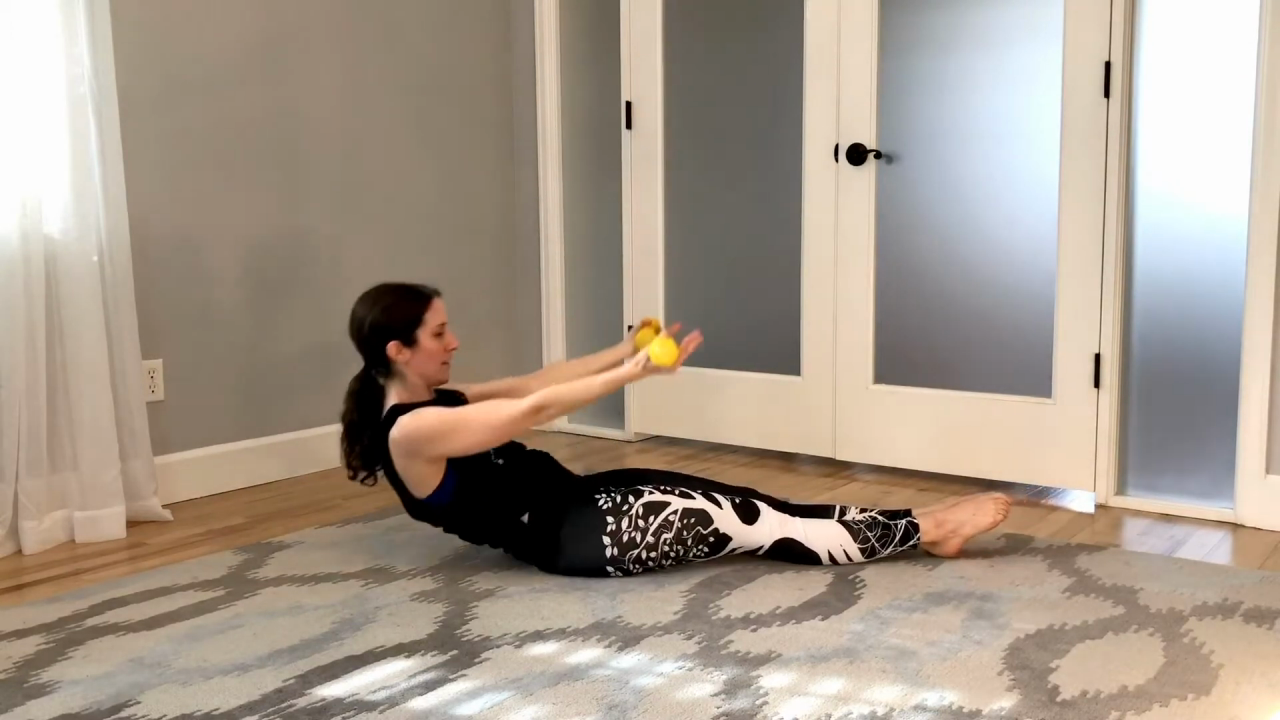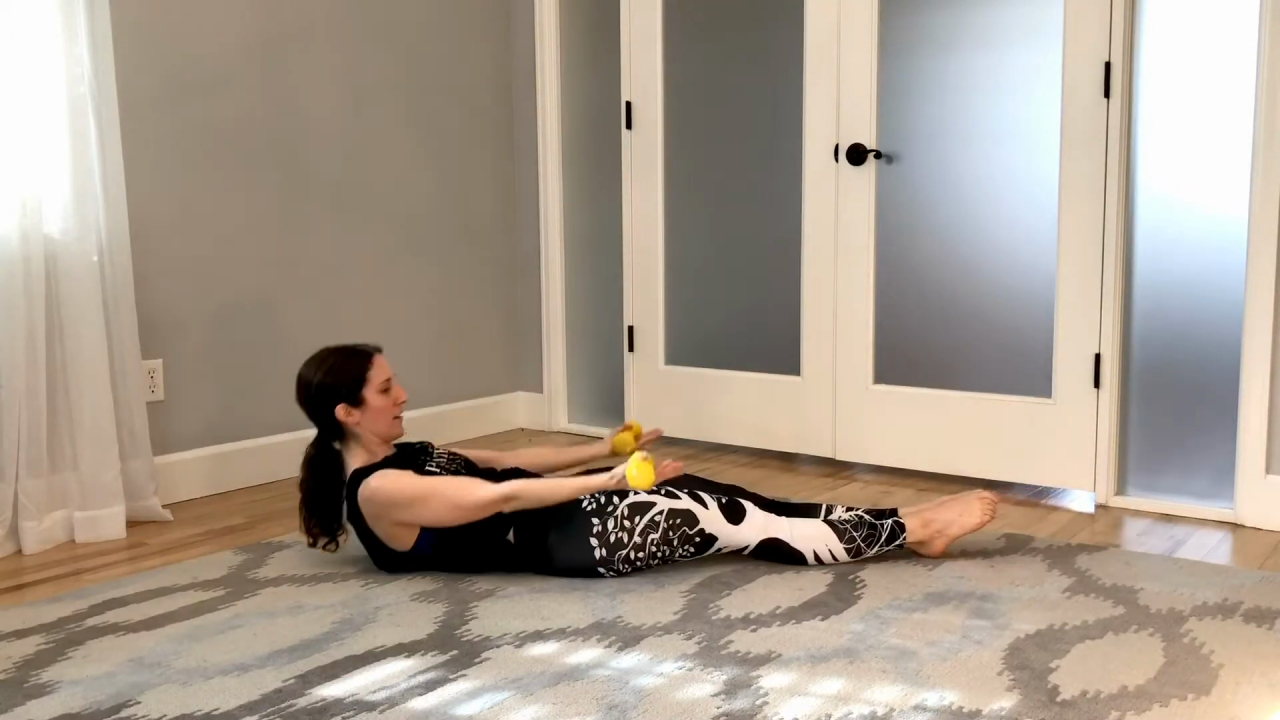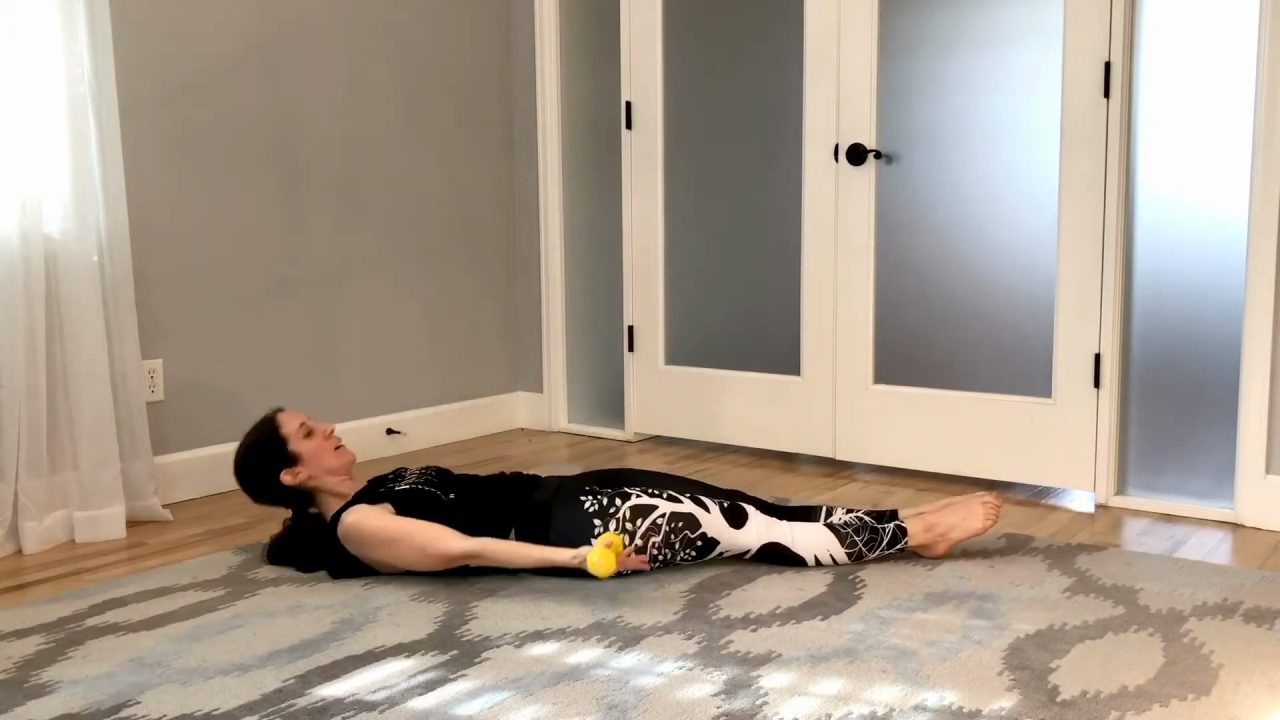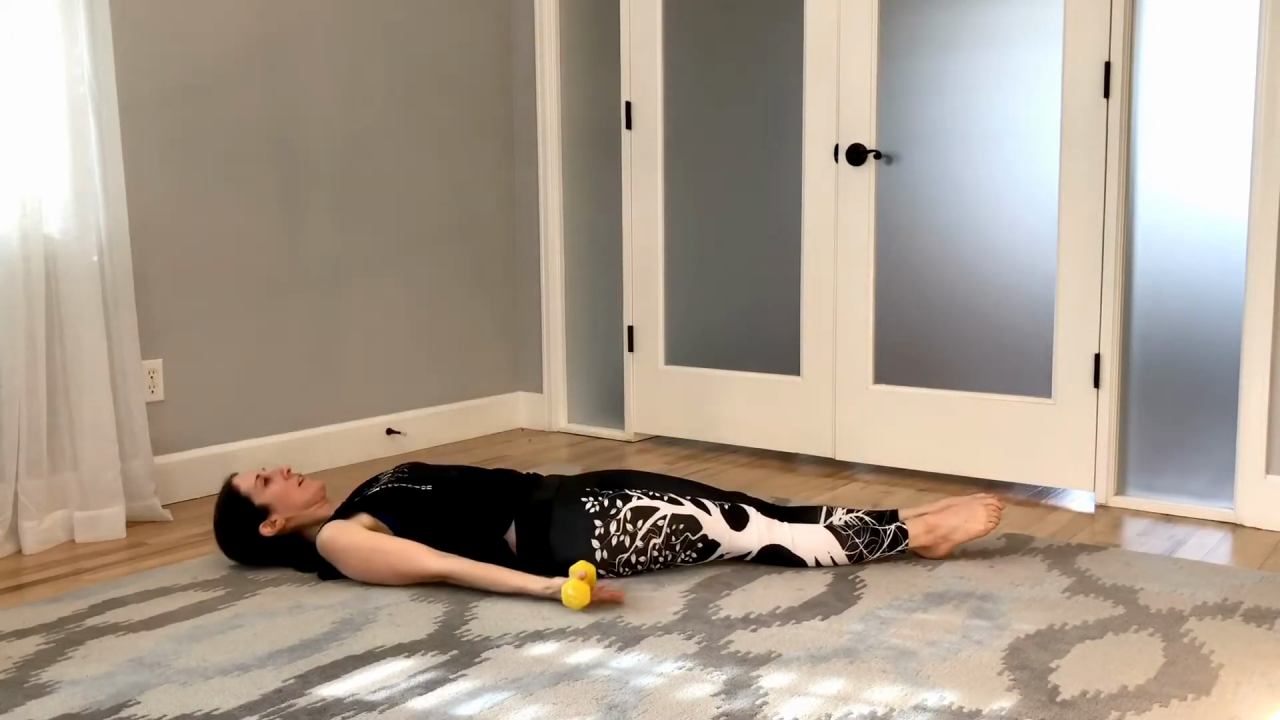
dt=0.3s
person 1, frame 1
left shoulder: (434, 399)
right shoulder: (411, 431)
left elbow: (536, 381)
right elbow: (533, 410)
left wrist: (620, 353)
right wrist: (635, 370)
left hip: (580, 500)
right hip: (567, 535)
left knee: (749, 505)
right knee: (747, 523)
left ankle: (914, 525)
right ankle: (921, 530)
person 1, frame 2
left shoulder: (402, 458)
right shoulder: (375, 492)
left elbow: (504, 460)
right elbow: (498, 497)
left wrist: (601, 451)
right wrist: (608, 481)
left hip: (565, 505)
right hip: (569, 536)
left knee: (743, 505)
right knee: (737, 525)
left ankle: (903, 522)
right ankle: (908, 531)
person 1, frame 3
left shoulder: (378, 492)
right shoulder: (354, 527)
right elbow: (465, 548)
left wrist: (575, 530)
right wrist: (577, 554)
left hip: (556, 498)
right hip: (556, 528)
left knee: (731, 507)
right knee: (734, 528)
left ankle: (898, 522)
right ankle: (907, 534)
person 1, frame 4
left shoulder: (368, 500)
right shoulder: (339, 540)
right elbow: (439, 563)
right wrist: (543, 585)
left hip: (550, 496)
right hip: (555, 530)
left knee: (732, 507)
right knee: (727, 528)
left ankle: (898, 522)
right ankle: (907, 535)
